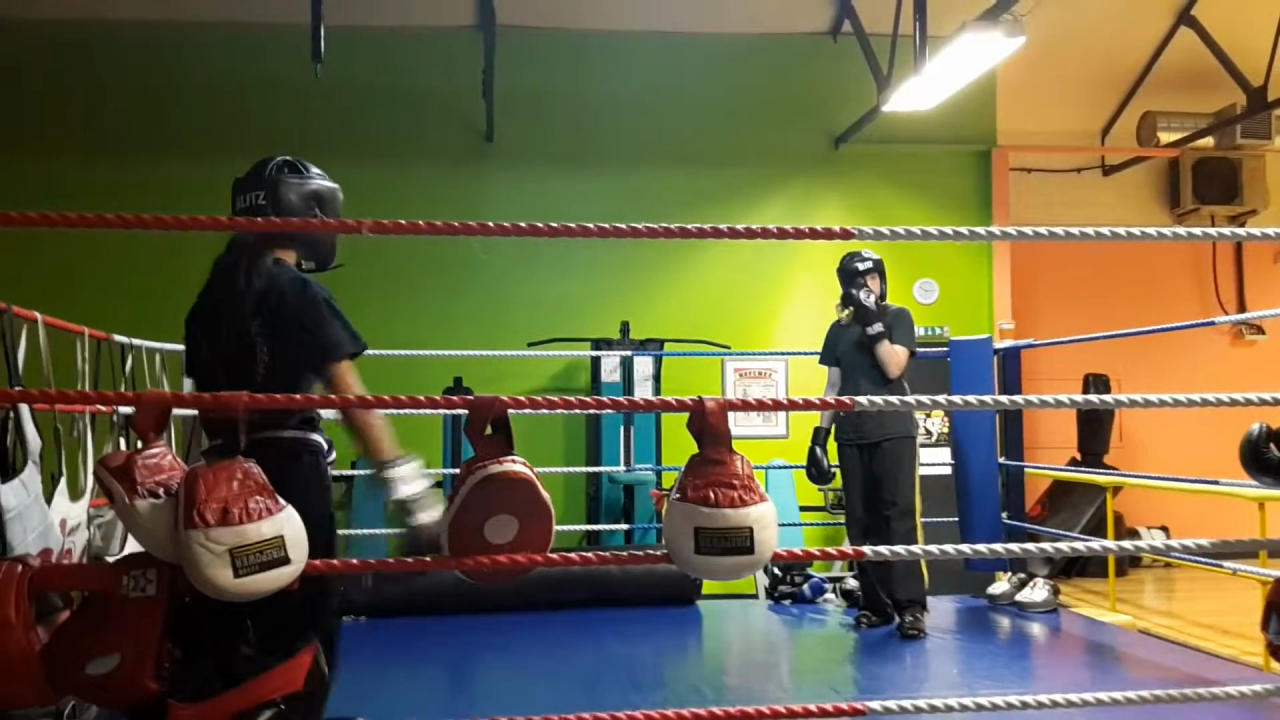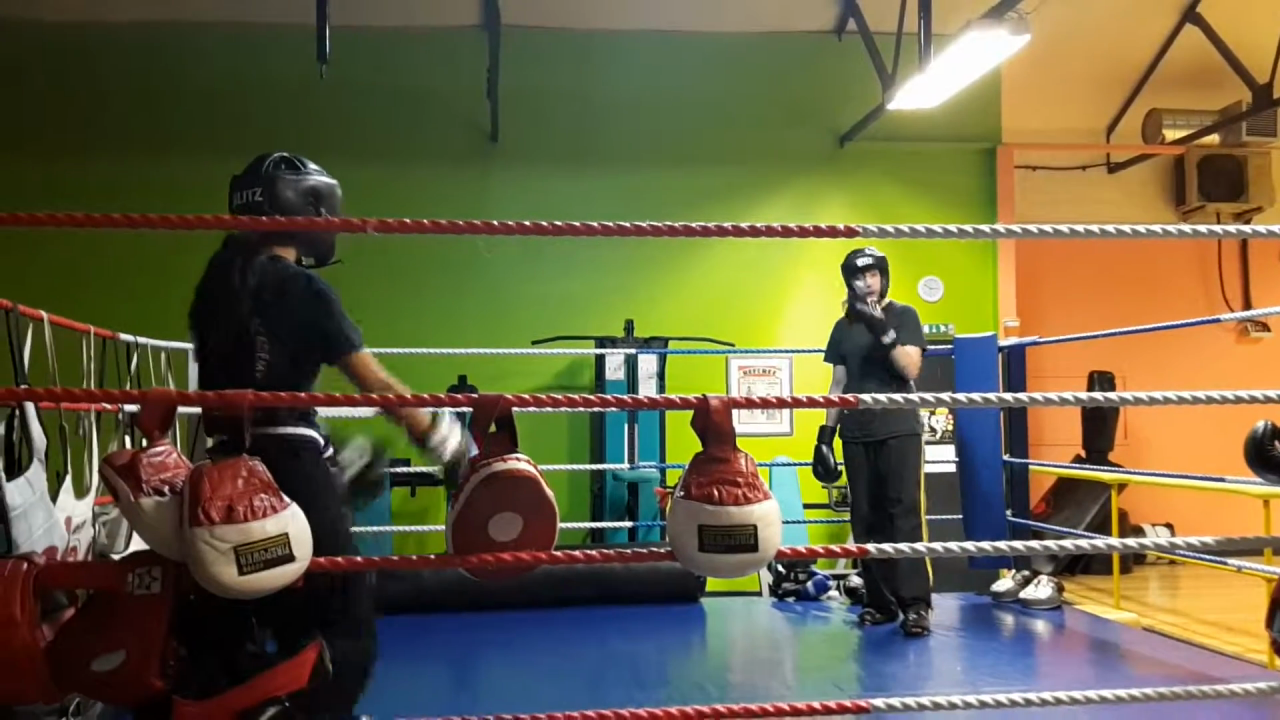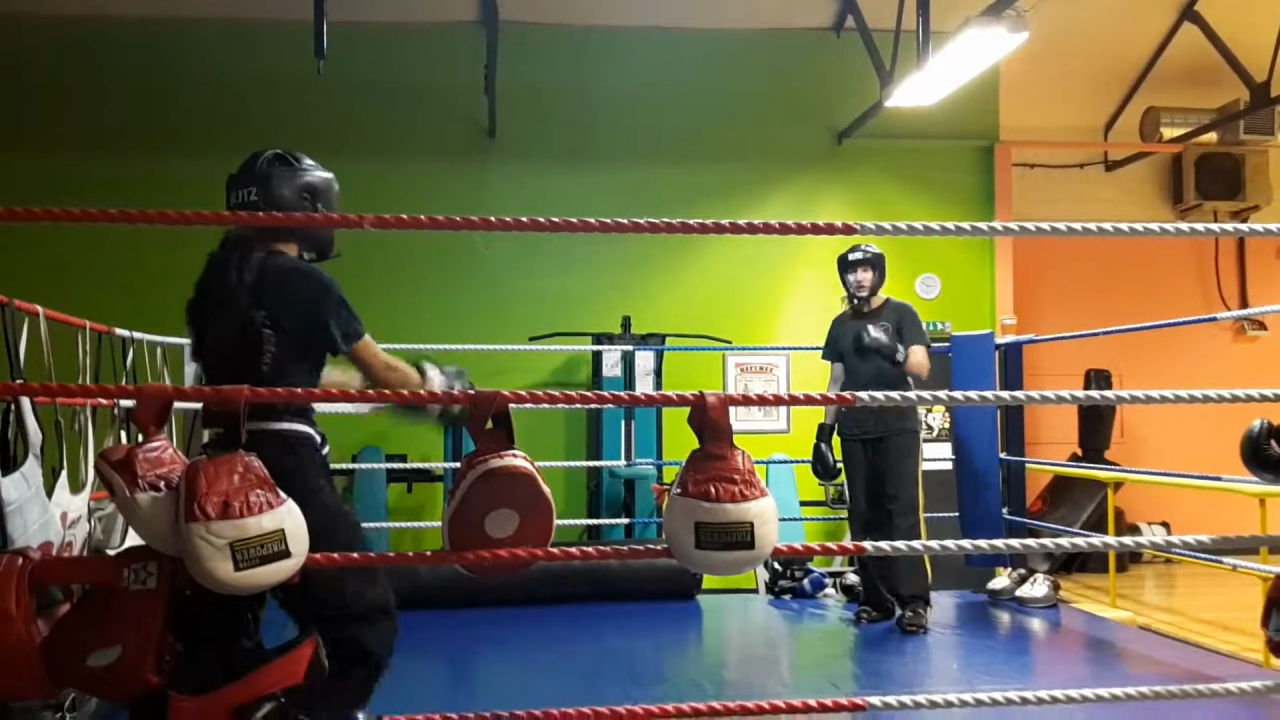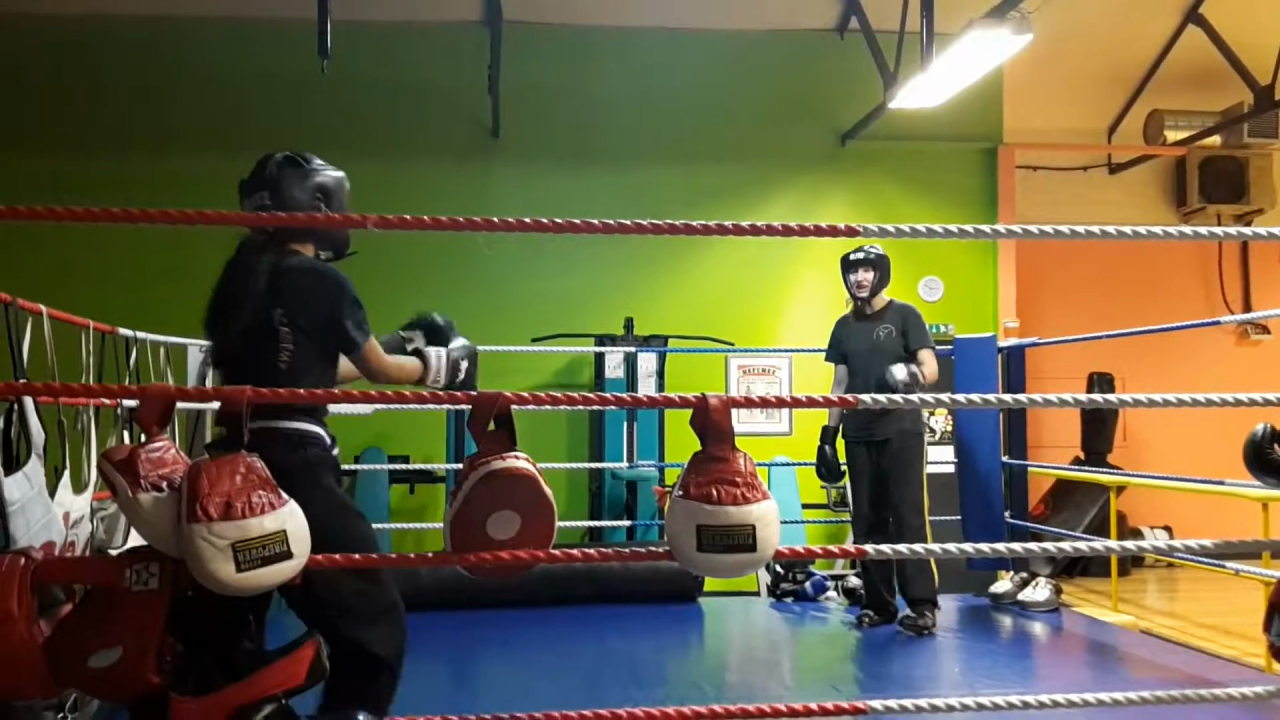
dt=0.1s
person 1, frame 1
left shoulder: (218, 293)
right shoulder: (298, 293)
left elbow: (208, 396)
right elbow: (350, 398)
right wrist: (410, 486)
right hip: (283, 473)
left knee: (218, 635)
right knee: (299, 639)
person 1, frame 2
left shoulder: (219, 287)
right shoulder: (301, 289)
right elbow: (372, 382)
left wrist: (339, 456)
right wrist: (442, 435)
left hip: (226, 466)
right hip: (289, 468)
left knee: (221, 630)
right knee: (343, 630)
person 1, frame 3
left shoulder: (219, 284)
right shoulder: (304, 282)
right elbow: (376, 367)
left wrist: (356, 381)
right wrist: (433, 386)
right hip: (285, 462)
left knee: (216, 624)
right knee: (362, 615)
person 1, frame 4
left shoulder: (237, 284)
right shoulder: (321, 282)
right elbow: (379, 367)
left wrist: (407, 343)
right wrist: (443, 359)
right hip: (296, 463)
left knee: (220, 627)
right knee: (367, 618)
person 2, frame 1
left shoulder: (898, 317)
right shoulder: (839, 329)
left elbow: (893, 367)
left wrist: (872, 322)
right wrist: (819, 436)
left hip: (894, 432)
right hip: (852, 436)
left knee: (899, 516)
right knee: (861, 521)
left ankle: (911, 606)
right ankle: (876, 603)
person 2, frame 2
left shoulder: (902, 316)
right shoulder: (844, 327)
left elbow: (910, 368)
left wrist: (881, 328)
right wrist: (826, 435)
left hip: (899, 429)
right hip: (857, 434)
left knee: (904, 514)
right knee: (866, 518)
left ankle: (916, 604)
right ankle: (880, 601)
person 2, frame 3
left shoulder: (901, 313)
right shoulder: (841, 324)
left elbow: (921, 368)
left wrist: (891, 350)
right wrist: (824, 433)
left hip: (897, 427)
right hip: (855, 432)
left knee: (902, 512)
right knee: (864, 516)
left ankle: (914, 601)
right ankle: (877, 599)
person 2, frame 4
left shoulder: (904, 315)
right shoulder: (844, 326)
left elbow: (931, 368)
left wrist: (910, 374)
right wrist: (828, 435)
left hip: (900, 431)
right hip: (859, 435)
left knee: (907, 515)
right knee: (867, 519)
left ankle: (921, 603)
right ankle: (879, 602)
